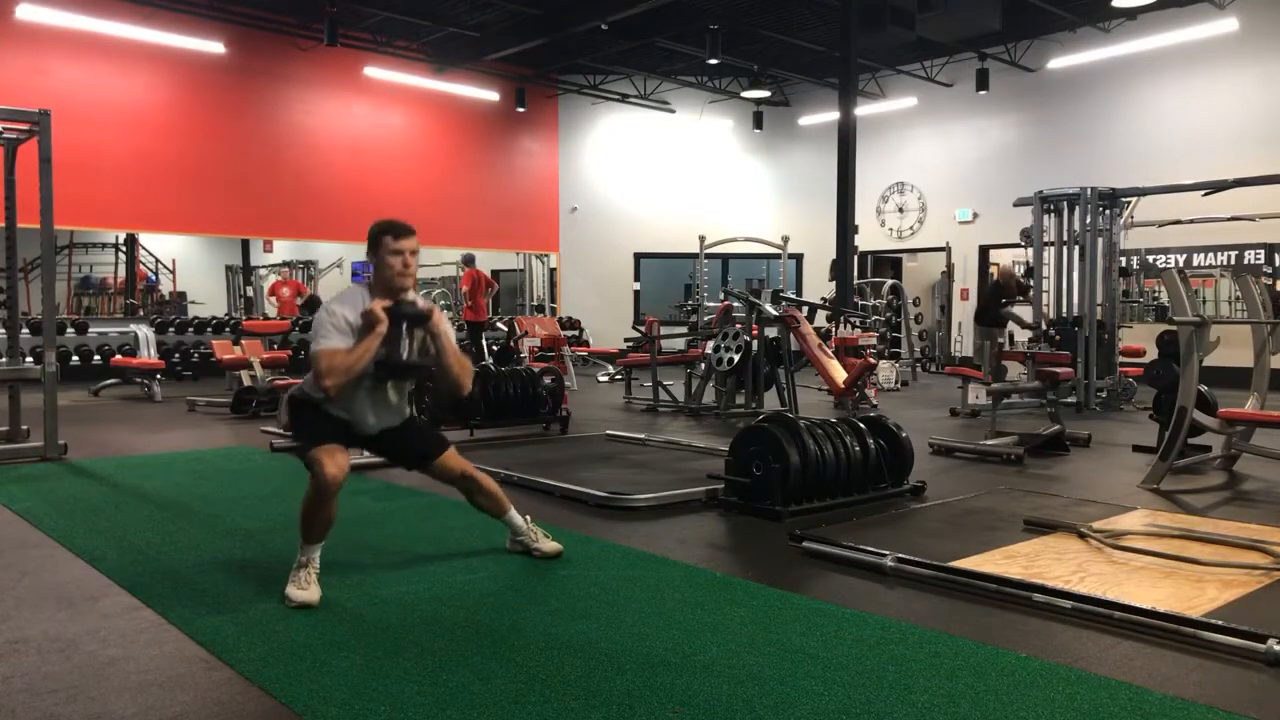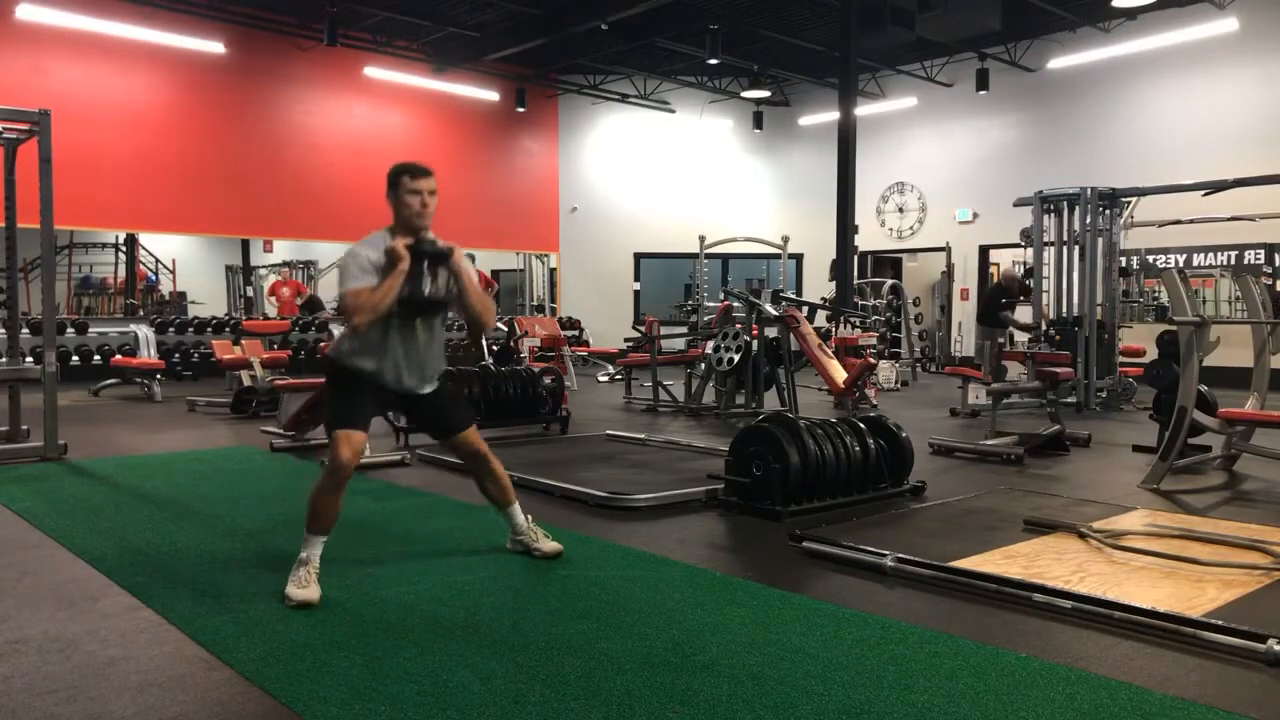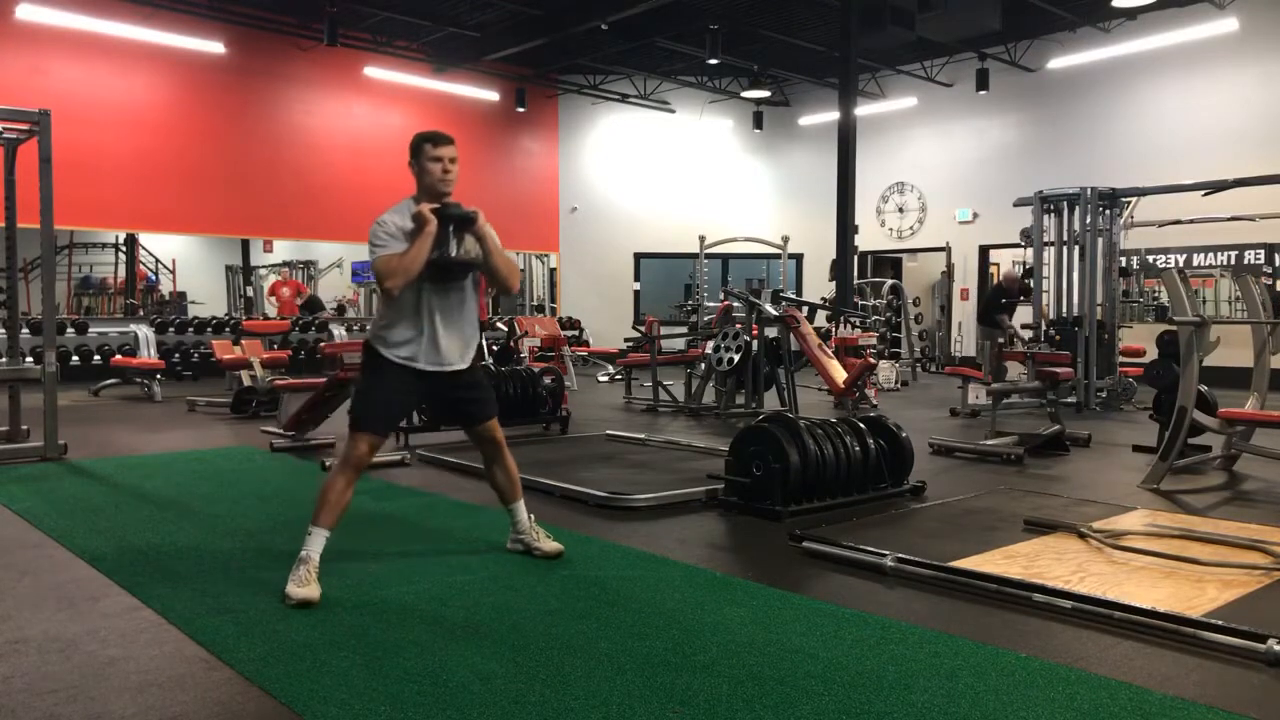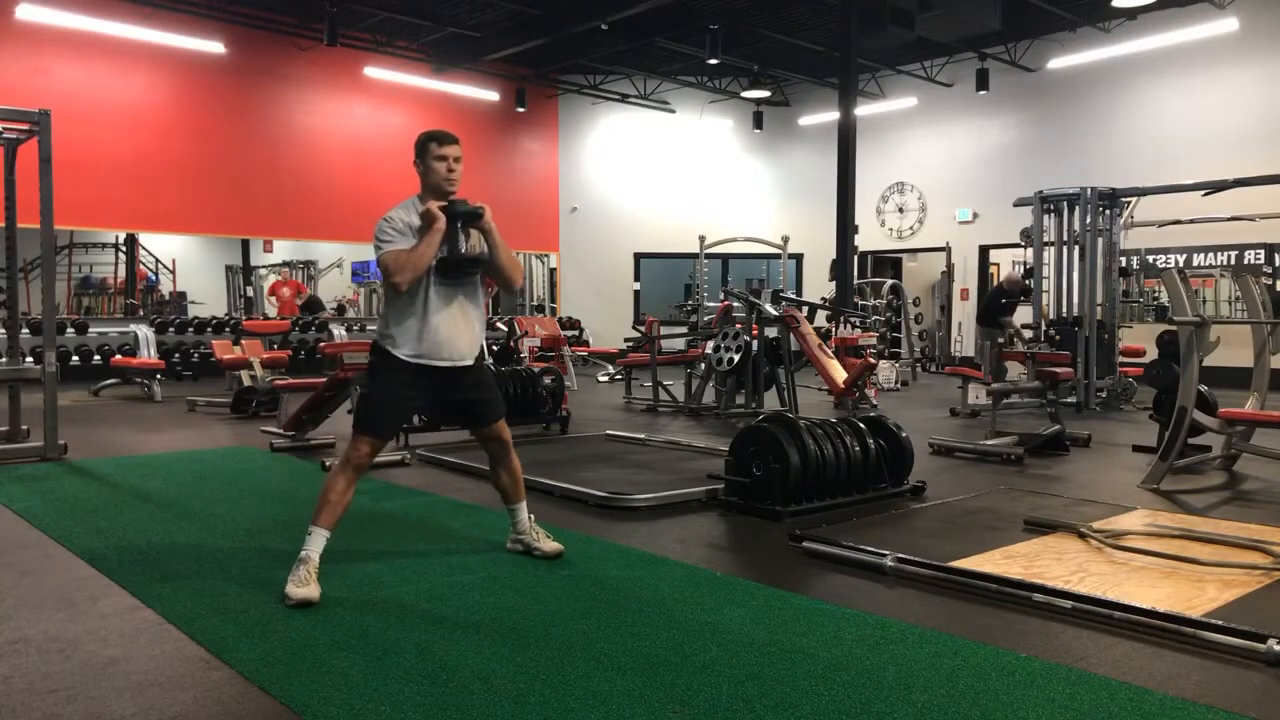
dt=0.3s
person 1, frame 1
left shoulder: (426, 313)
right shoulder: (339, 311)
left elbow: (462, 386)
right elbow: (329, 382)
left wrist: (438, 333)
right wrist: (376, 332)
left hip: (389, 416)
right hip: (323, 410)
left knee: (463, 471)
right knee: (331, 473)
left ankle: (521, 531)
right ankle: (307, 563)
person 1, frame 2
left shoulder: (447, 255)
right shoulder: (364, 255)
left elbow: (485, 320)
right elbow: (358, 319)
left wrist: (458, 271)
right wrist: (399, 269)
left hip: (424, 376)
right hip: (363, 371)
left knee: (477, 451)
right knee: (343, 458)
left ankle: (521, 530)
right ankle: (307, 561)
person 1, frame 3
left shoulder: (472, 221)
right shoulder: (392, 223)
left elbow: (510, 285)
right elbow: (392, 283)
left wrist: (482, 235)
right wrist: (427, 231)
left hip: (457, 358)
right hip: (396, 358)
left knee: (494, 442)
right knee: (356, 455)
left ankle: (522, 529)
right ankle: (309, 558)
person 1, frame 4
left shoulder: (475, 222)
right shoulder: (398, 221)
left elbow: (513, 283)
right elbow: (400, 278)
left wrist: (490, 230)
right wrist: (435, 229)
left hip: (463, 360)
right hip: (404, 361)
left knee: (500, 441)
right knee: (358, 456)
left ankle: (522, 530)
right ankle: (308, 559)
